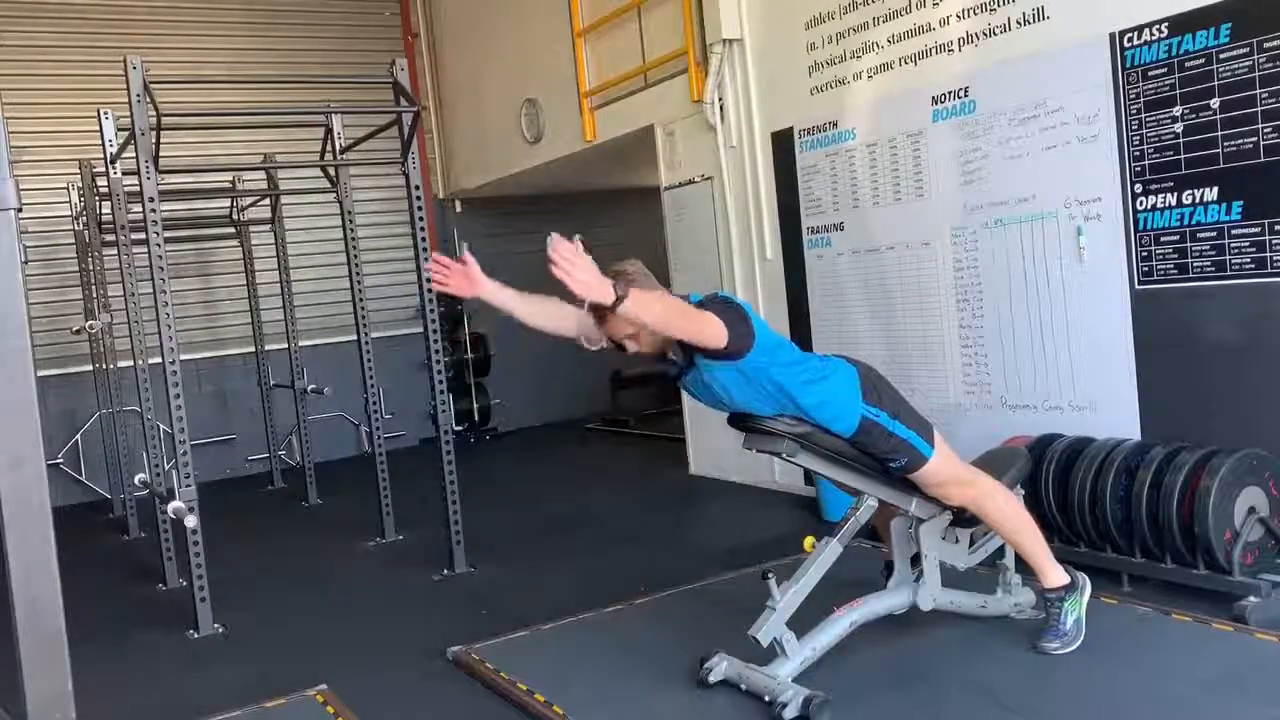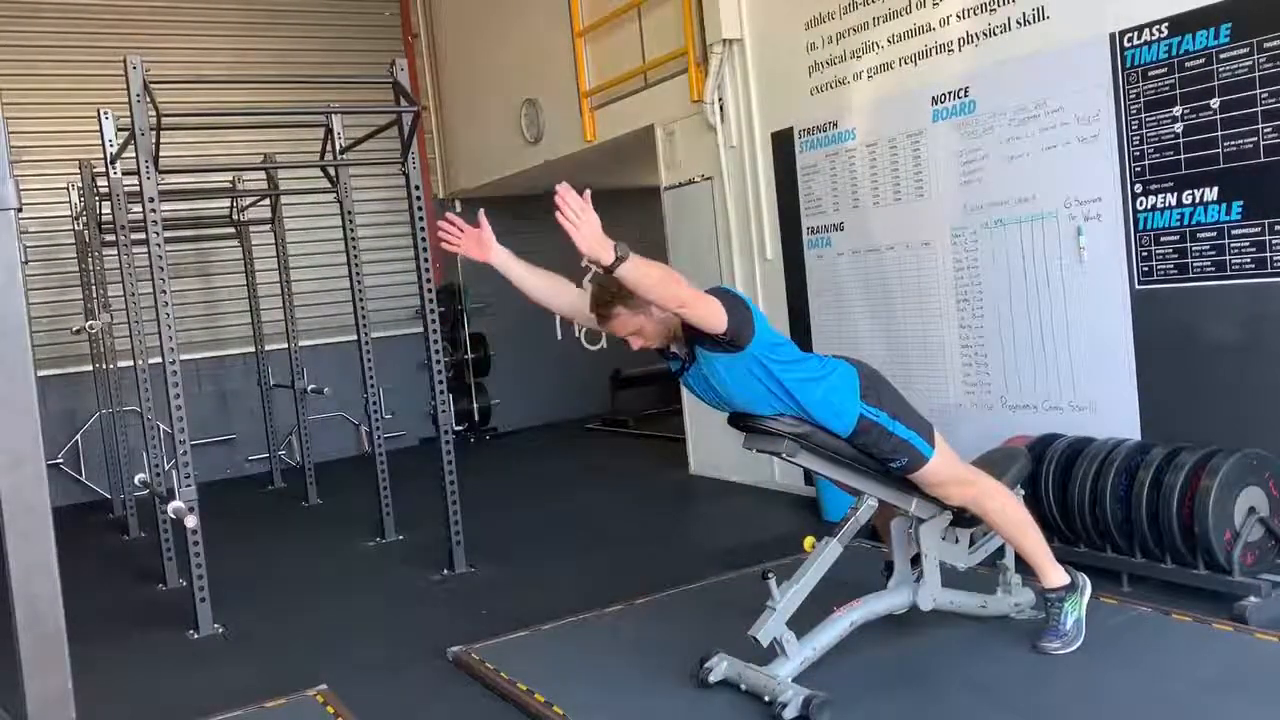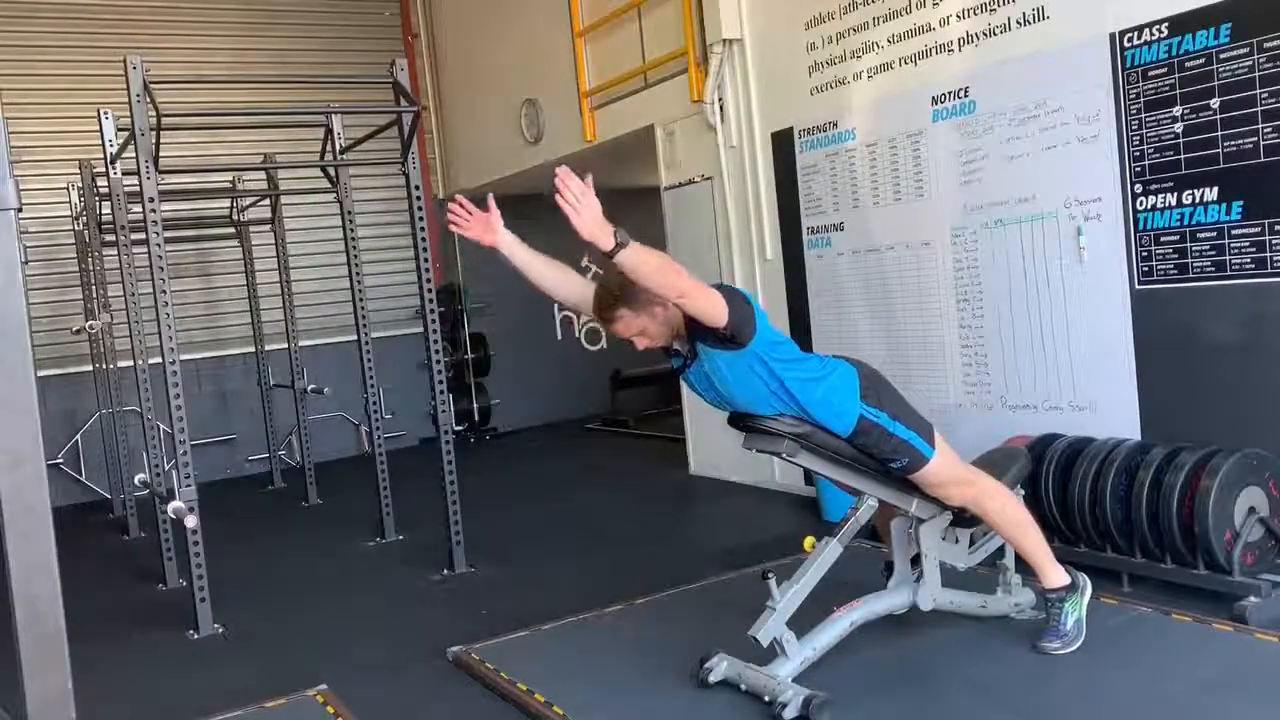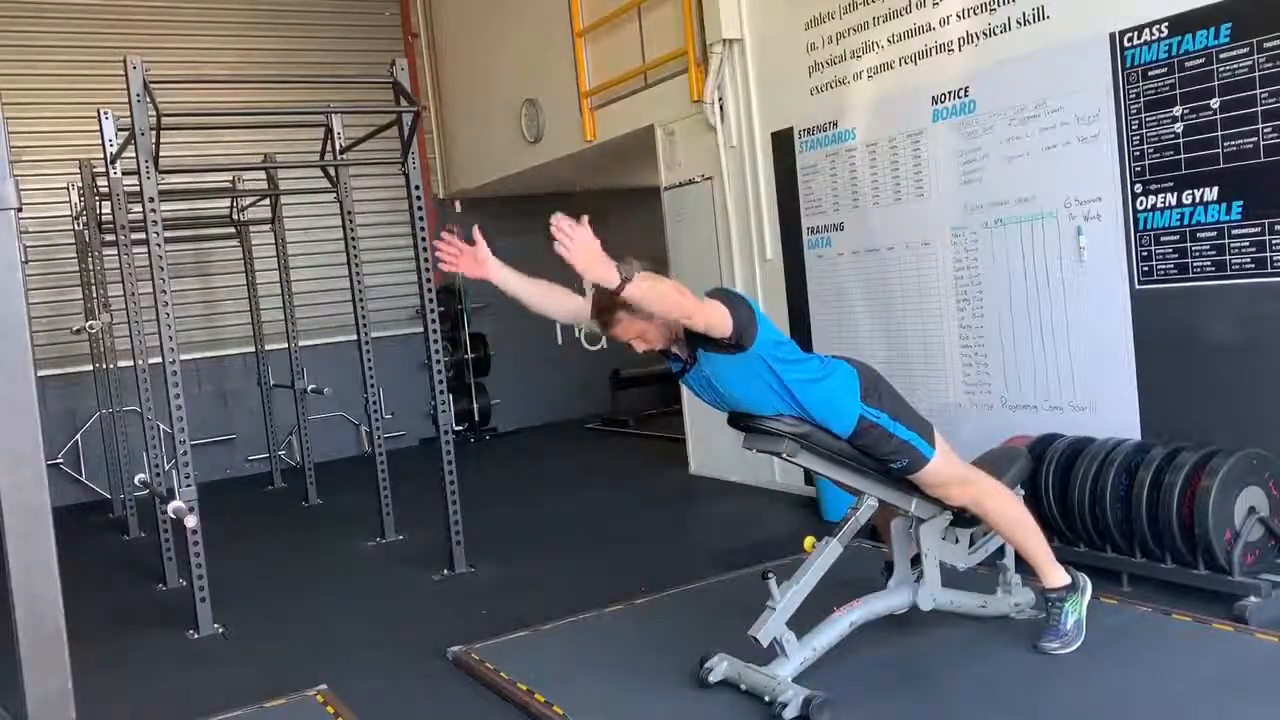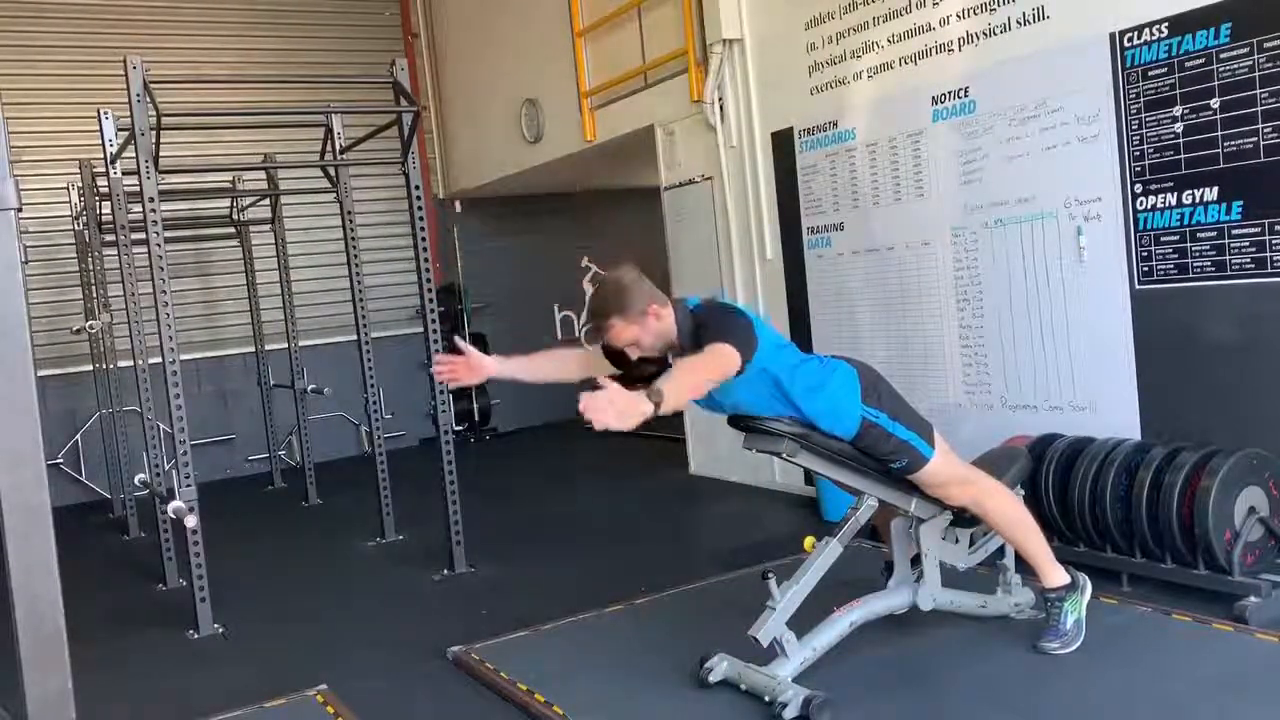
dt=0.3s
person 1, frame 1
left shoulder: (720, 315)
right shoulder: (663, 336)
left elbow: (682, 320)
right elbow: (568, 319)
left wrist: (607, 292)
right wrist: (487, 288)
left hip: (854, 401)
right hip: (821, 423)
left knee: (957, 485)
left ankle: (1061, 586)
person 1, frame 2
left shoulder: (722, 313)
right shoulder: (663, 329)
left elbow: (678, 293)
right elbow: (569, 300)
left wrist: (606, 253)
right wrist: (495, 255)
left hip: (852, 400)
right hip: (819, 422)
left knee: (956, 485)
right knee: (875, 499)
left ankle: (1061, 585)
person 1, frame 3
left shoulder: (723, 311)
right shoulder: (665, 327)
left elbow: (680, 283)
right elbow: (574, 291)
left wrist: (606, 238)
right wrist: (502, 239)
left hip: (852, 402)
right hip: (820, 425)
left knee: (957, 485)
right knee: (877, 500)
left ankle: (1060, 585)
person 1, frame 4
left shoulder: (722, 310)
right shoulder: (658, 324)
left elbow: (689, 310)
right elbow: (575, 308)
left wrist: (613, 275)
right wrist: (494, 270)
left hip: (855, 403)
right hip: (820, 425)
left knee: (954, 485)
right knee: (879, 503)
left ankle: (1062, 587)
right ankle: (917, 571)
person 1, frame 5
left shoulder: (720, 322)
right shoulder: (649, 340)
left elbow: (706, 370)
right elbow: (575, 361)
left wrist: (642, 403)
right wrist: (493, 365)
left hip: (853, 403)
right hip: (819, 423)
left knee: (957, 485)
left ankle: (1062, 587)
right ankle: (915, 569)
